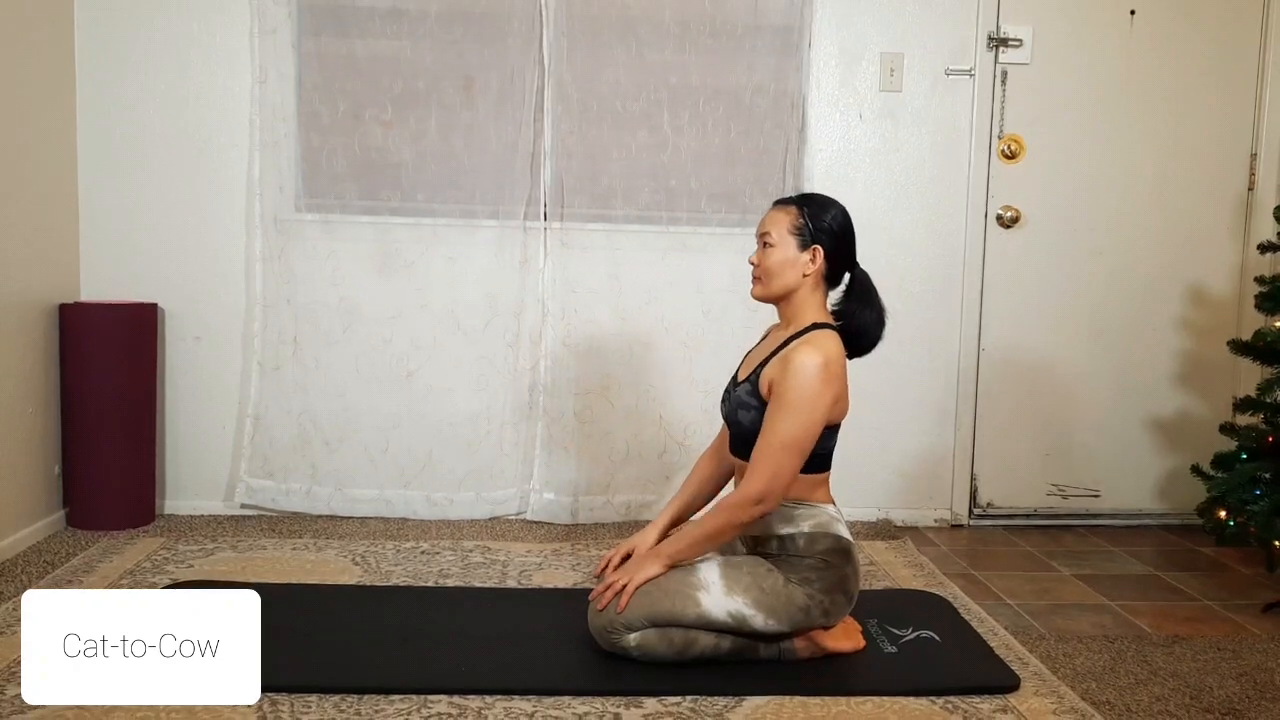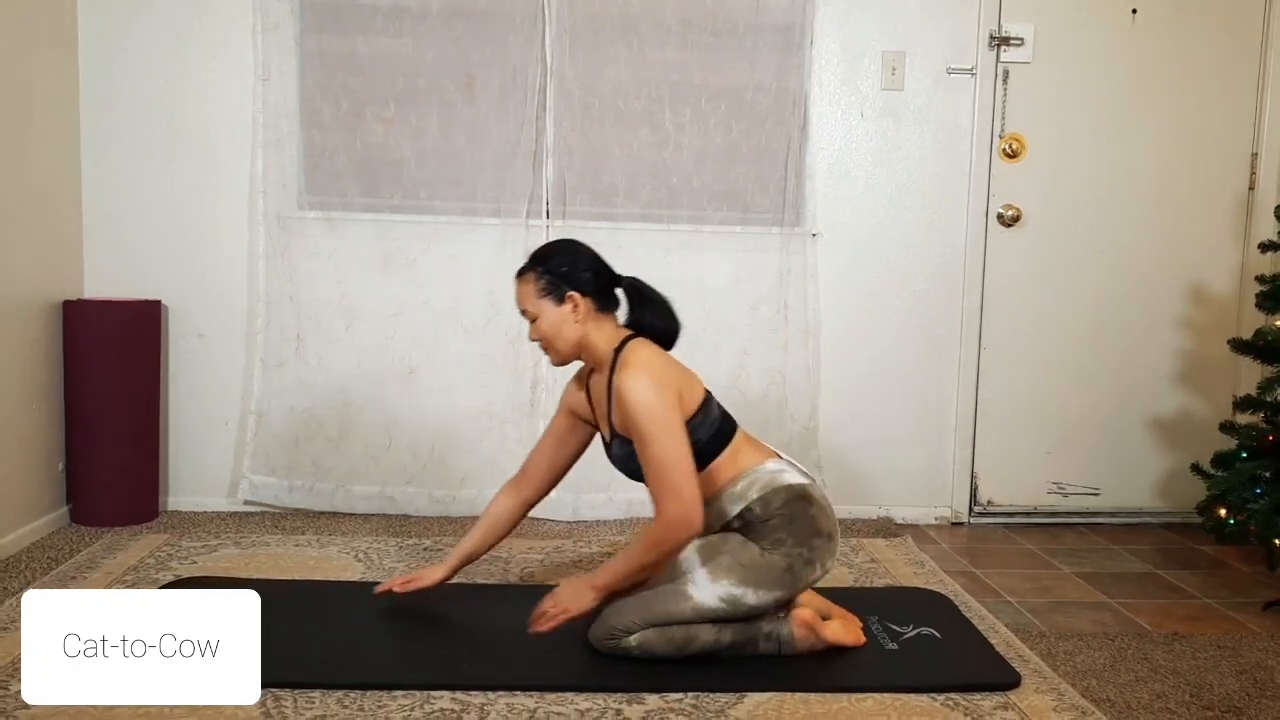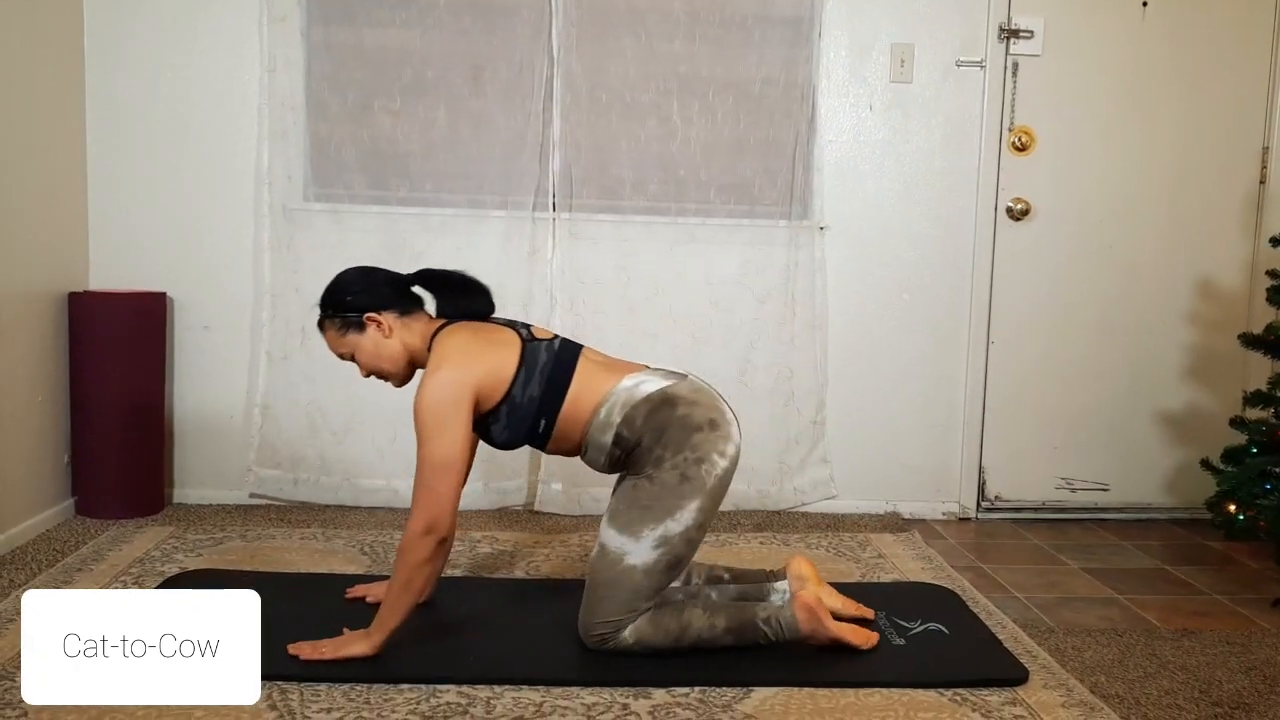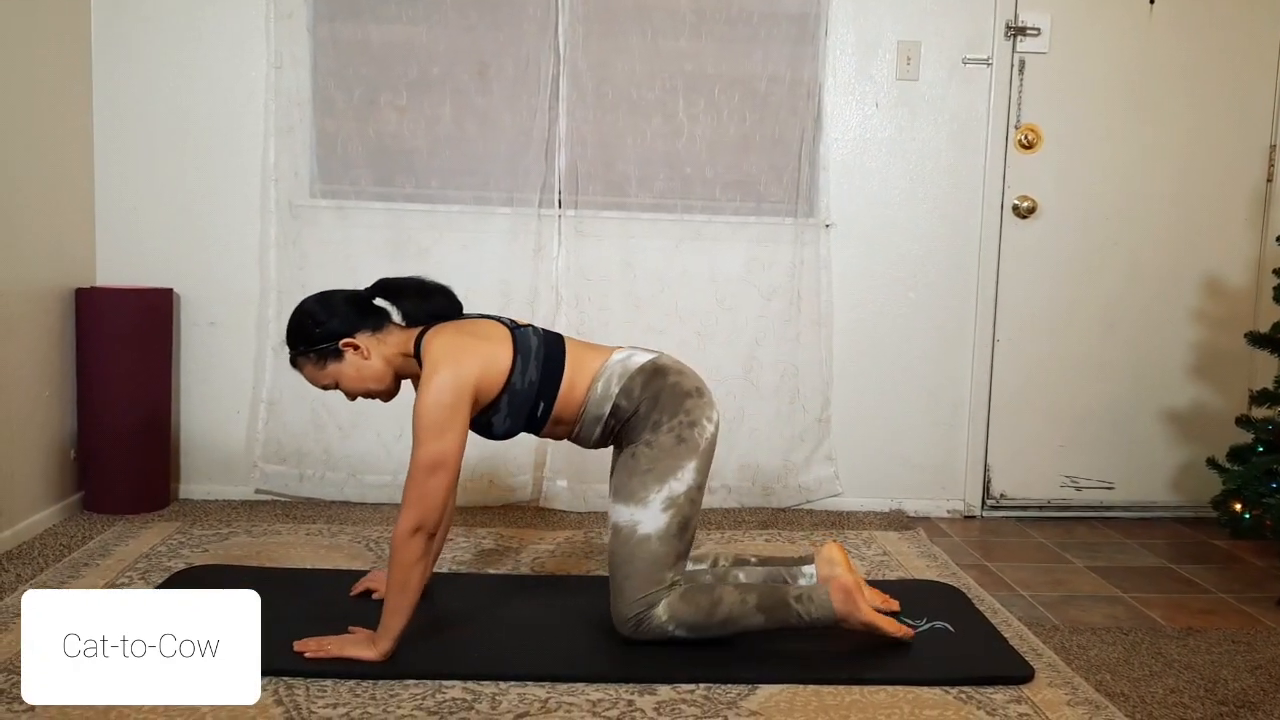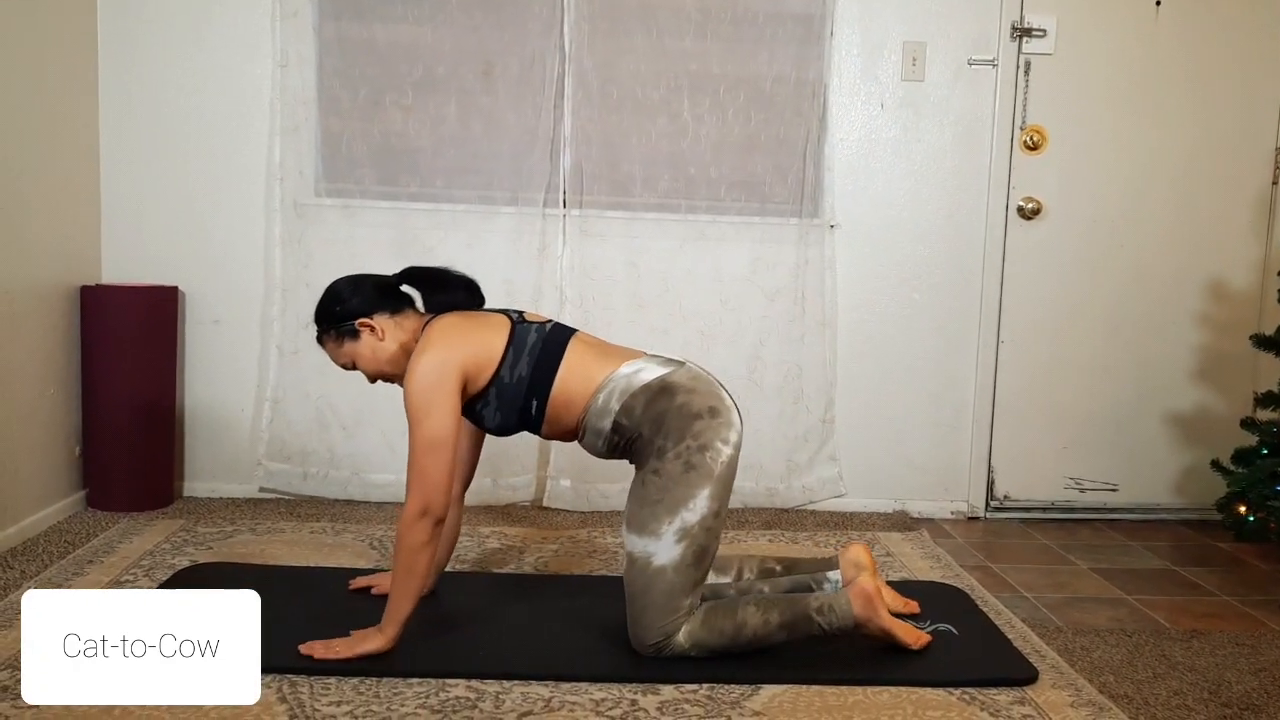
dt=1s
person 1, frame 1
left shoulder: (811, 359)
right shoulder: (778, 338)
left elbow: (759, 496)
right elbow: (724, 453)
left wrist: (662, 557)
right wrist: (657, 530)
left hip: (805, 565)
right hip: (761, 542)
left knee: (613, 619)
right knee: (614, 585)
left ankle: (798, 639)
right ankle: (797, 624)
person 1, frame 2
left shoulder: (639, 381)
right shoulder: (587, 388)
left elbow: (677, 524)
right elbow: (526, 486)
left wrist: (592, 588)
right wrist: (444, 567)
left hip: (784, 526)
right hip: (739, 521)
left knee: (614, 627)
right knee: (620, 589)
left ankle: (790, 628)
right ankle: (776, 597)
person 1, frame 3
left shoulder: (445, 376)
right shoulder: (463, 344)
left elbow: (429, 525)
right elbow: (447, 495)
left wrist: (374, 637)
right wrist: (416, 585)
left hip: (680, 437)
right hip: (682, 417)
left knee: (606, 629)
right knee: (640, 582)
left ankle: (795, 619)
right ankle: (787, 585)
person 1, frame 4
left shoulder: (444, 375)
right shoulder: (435, 350)
left elbow: (417, 521)
right elbow: (440, 492)
left wrist: (380, 641)
right wrist: (410, 577)
left hip: (666, 409)
right hip: (652, 411)
left knee: (643, 612)
right knee: (655, 575)
left ankle: (832, 601)
right ankle: (815, 569)
person 1, frame 5
left shoulder: (432, 357)
right shoulder: (462, 345)
left elbow: (425, 509)
right elbow: (453, 489)
left wrist: (384, 632)
right wrist: (420, 577)
left hip: (681, 427)
right hip: (687, 408)
left knee: (659, 633)
right knee: (685, 580)
left ankle: (849, 606)
right ankle: (839, 571)
